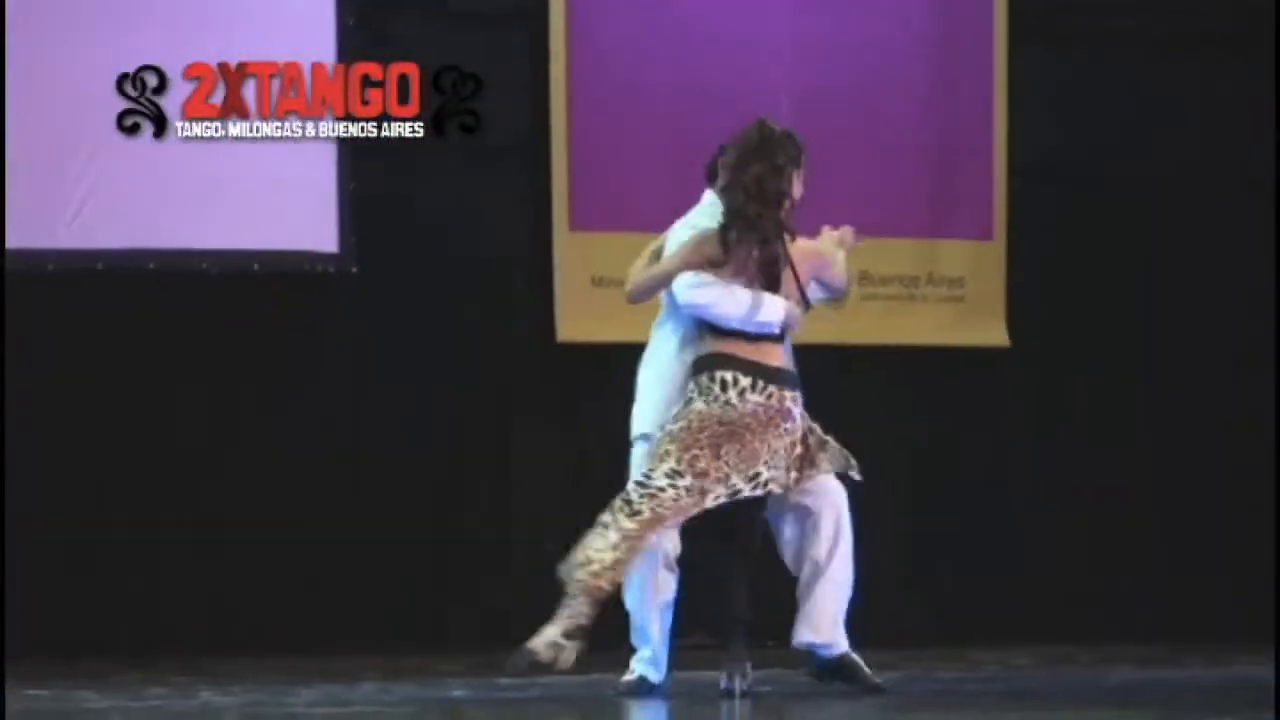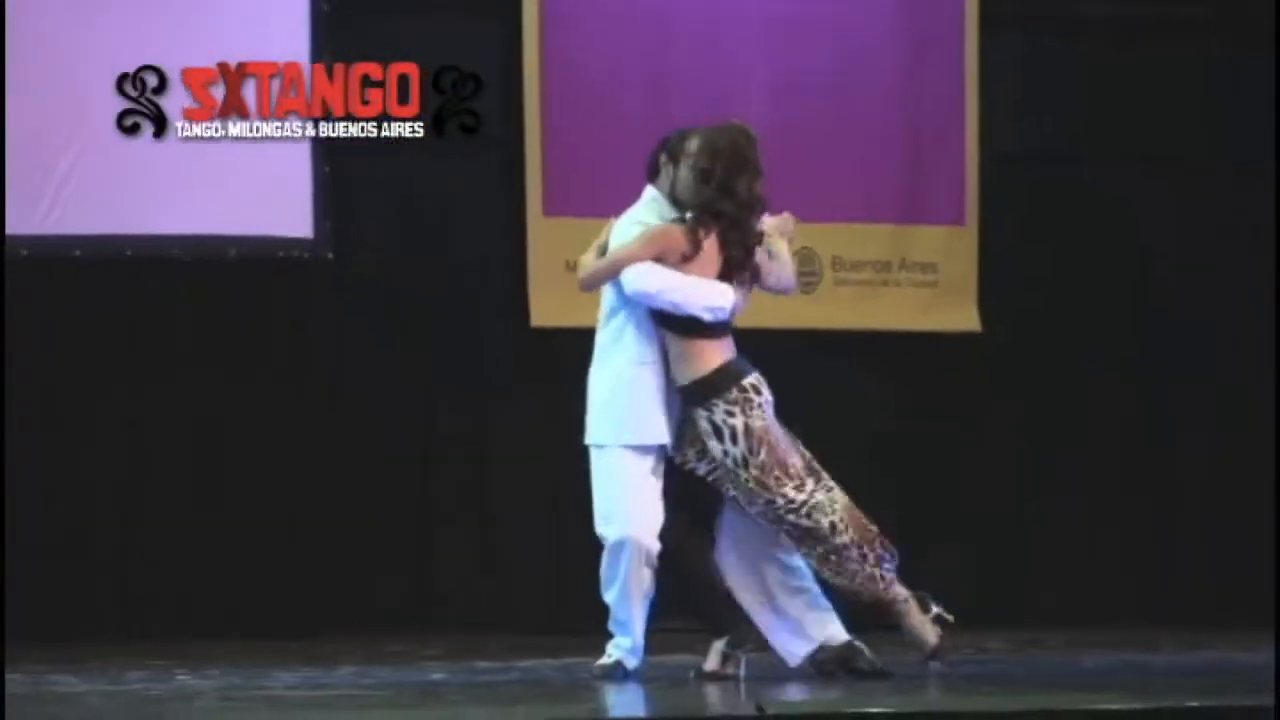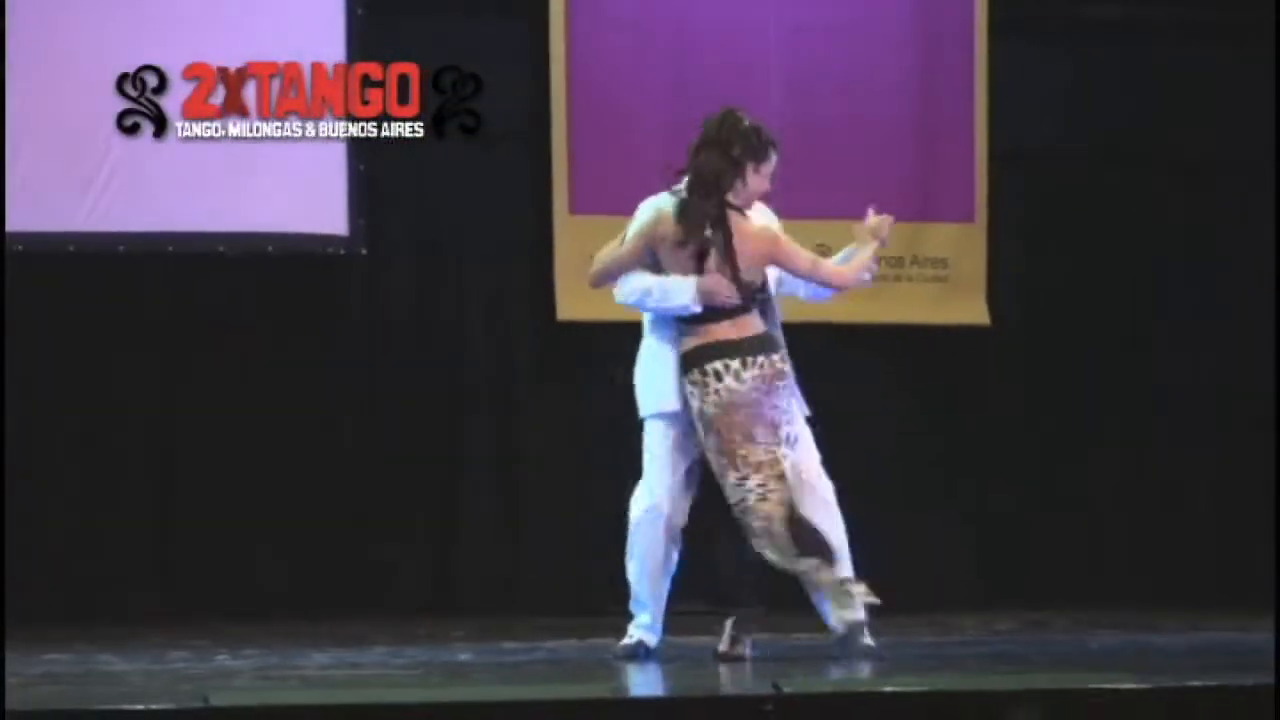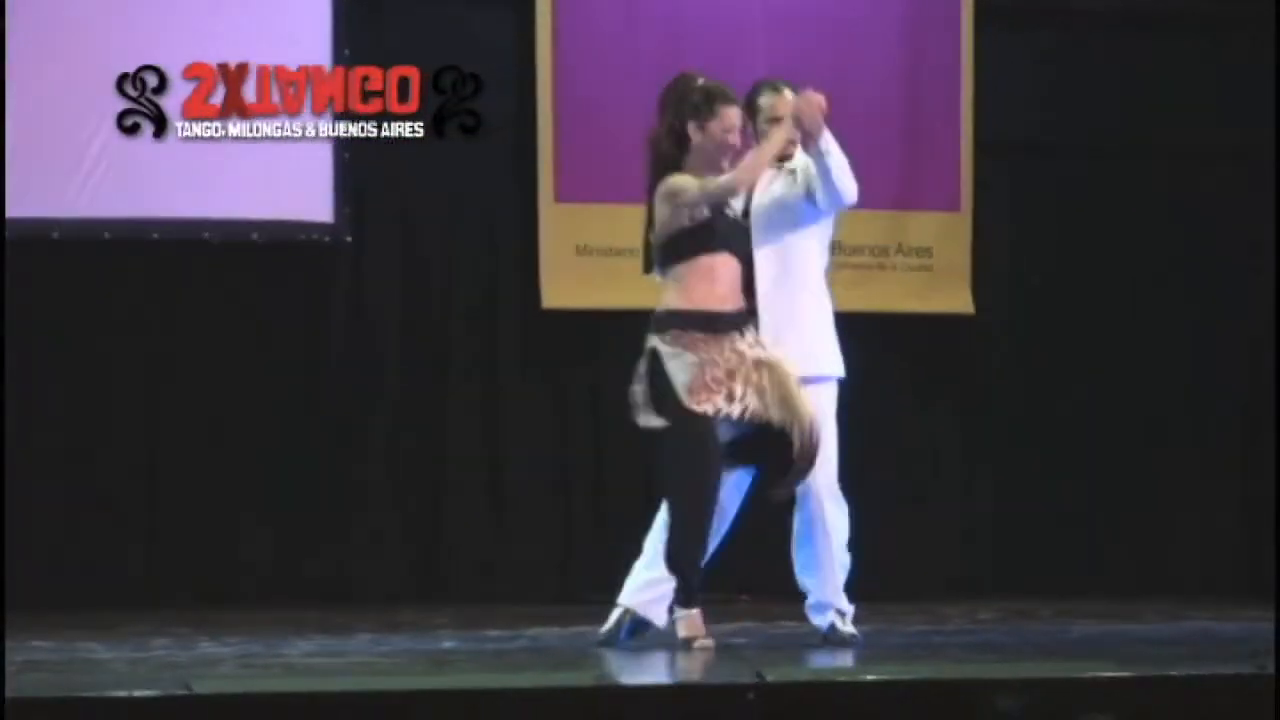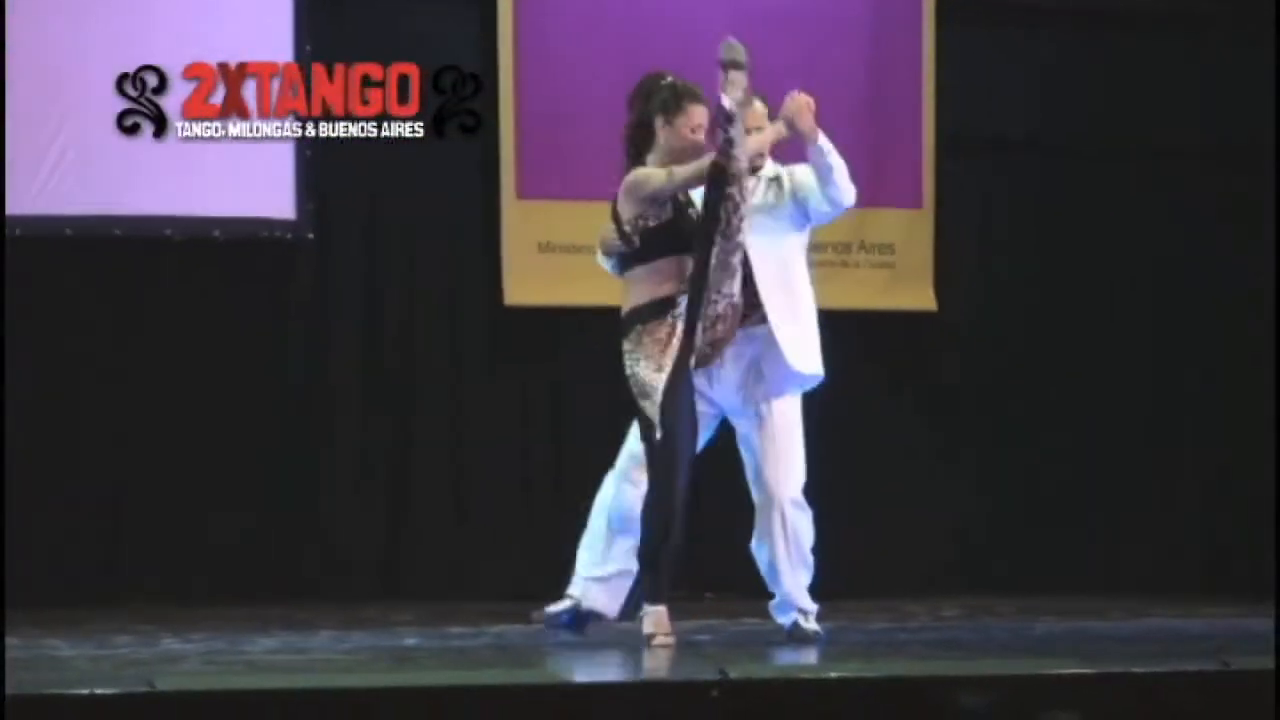
dt=0.4s
person 1, frame 1
left shoulder: (714, 243)
right shoulder: (807, 254)
right elbow: (838, 277)
left wrist: (656, 253)
right wrist: (833, 246)
left hip: (719, 393)
right hip: (776, 404)
left knee: (639, 509)
left ankle: (567, 626)
person 1, frame 2
left shoulder: (670, 239)
right shoulder: (747, 246)
left elbow: (587, 278)
right elbow: (786, 280)
left wrist: (600, 245)
right wrist: (777, 237)
left hip: (722, 405)
right hip: (737, 393)
left knee: (809, 510)
left ankle: (901, 602)
person 1, frame 3
left shoulder: (663, 225)
right shoulder: (758, 236)
left elbow: (598, 275)
right elbow: (840, 278)
left wrist: (627, 240)
right wrist: (873, 240)
left hip: (710, 380)
right hip: (764, 368)
left knee: (757, 502)
right knee: (774, 495)
person 1, frame 4
left shoulder: (708, 201)
right shoulder: (675, 187)
right elbow: (726, 187)
right wrist: (784, 129)
left hip: (730, 340)
right hip: (686, 342)
left knee: (792, 443)
right knee: (694, 484)
right ankle: (687, 609)
person 1, frame 5
left shoulder: (675, 192)
right shoulder: (641, 183)
right elbow: (697, 168)
right wrist: (777, 131)
left hip: (689, 325)
right hip: (654, 335)
right knee: (668, 476)
right ankle: (654, 608)
person 2, frame 1
right shoulder: (696, 232)
left elbow: (793, 297)
right elbow: (691, 290)
right wrist: (775, 312)
right hip: (677, 405)
left knee: (822, 503)
right knee: (653, 535)
left ankle: (826, 646)
right ankle: (649, 662)
person 2, frame 2
right shoulder: (637, 226)
left elbow: (698, 292)
right elbow: (644, 282)
right wrist: (723, 299)
right hip: (632, 408)
left knee: (746, 523)
right knee: (633, 534)
left ankle: (819, 639)
right ankle: (624, 647)
person 2, frame 3
left shoulder: (759, 219)
right shoulder: (663, 212)
left elbow: (802, 281)
right elbow: (628, 284)
left wrist: (860, 253)
right wrist: (694, 290)
right hip: (684, 382)
left knee: (810, 491)
right knee: (661, 505)
right ankle: (645, 627)
person 2, frame 4
left shoulder: (812, 176)
left elbow: (842, 191)
left wrist: (818, 132)
left hip: (798, 352)
left knee: (817, 483)
left ankle: (831, 611)
right ankle: (642, 603)
person 2, frame 5
left shoulder: (792, 187)
right shoulder: (694, 200)
left elbow: (840, 196)
left wrist: (809, 135)
right wrist: (616, 249)
left hip: (767, 359)
right hip: (697, 360)
left knee: (779, 492)
right knee: (636, 470)
left ankle: (795, 609)
right ankle: (591, 592)
